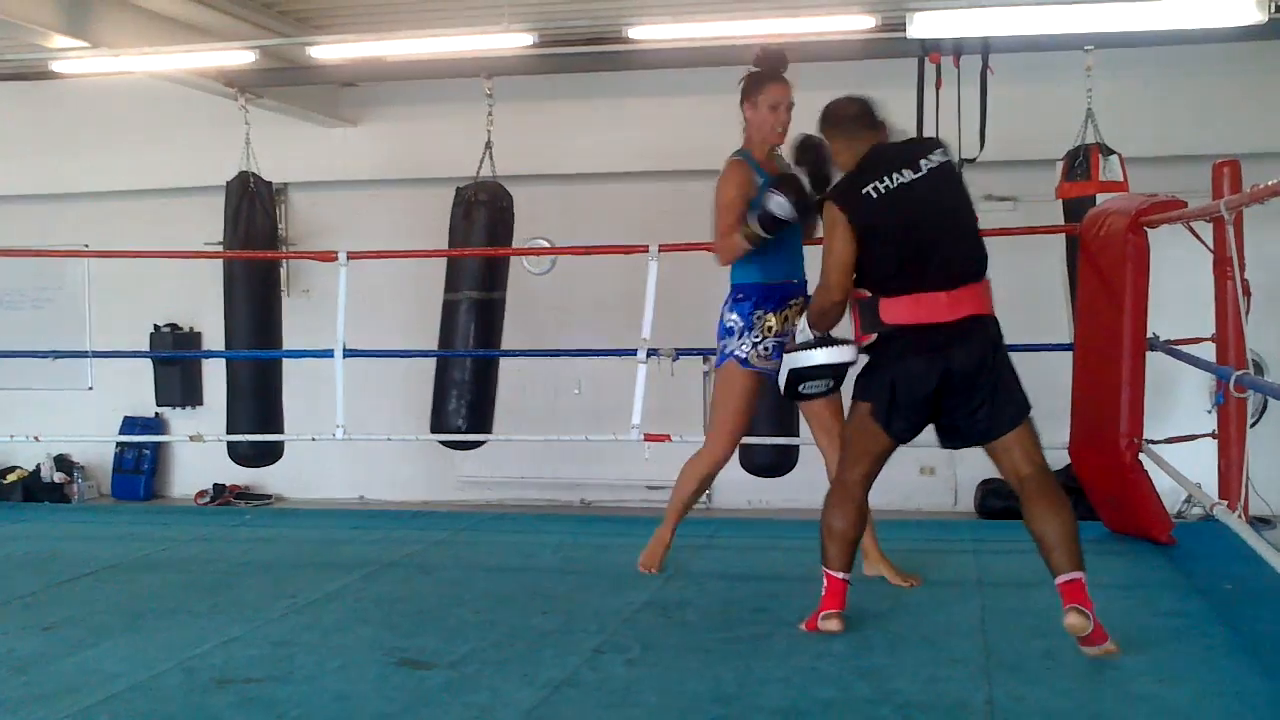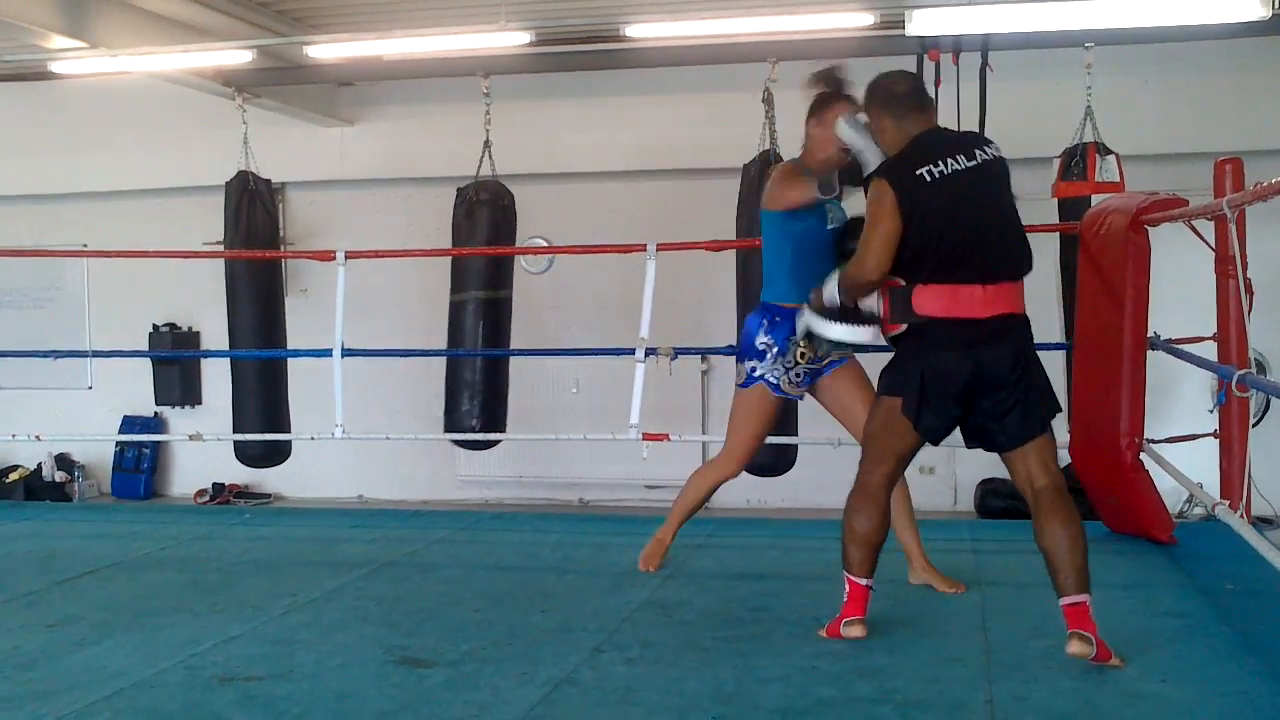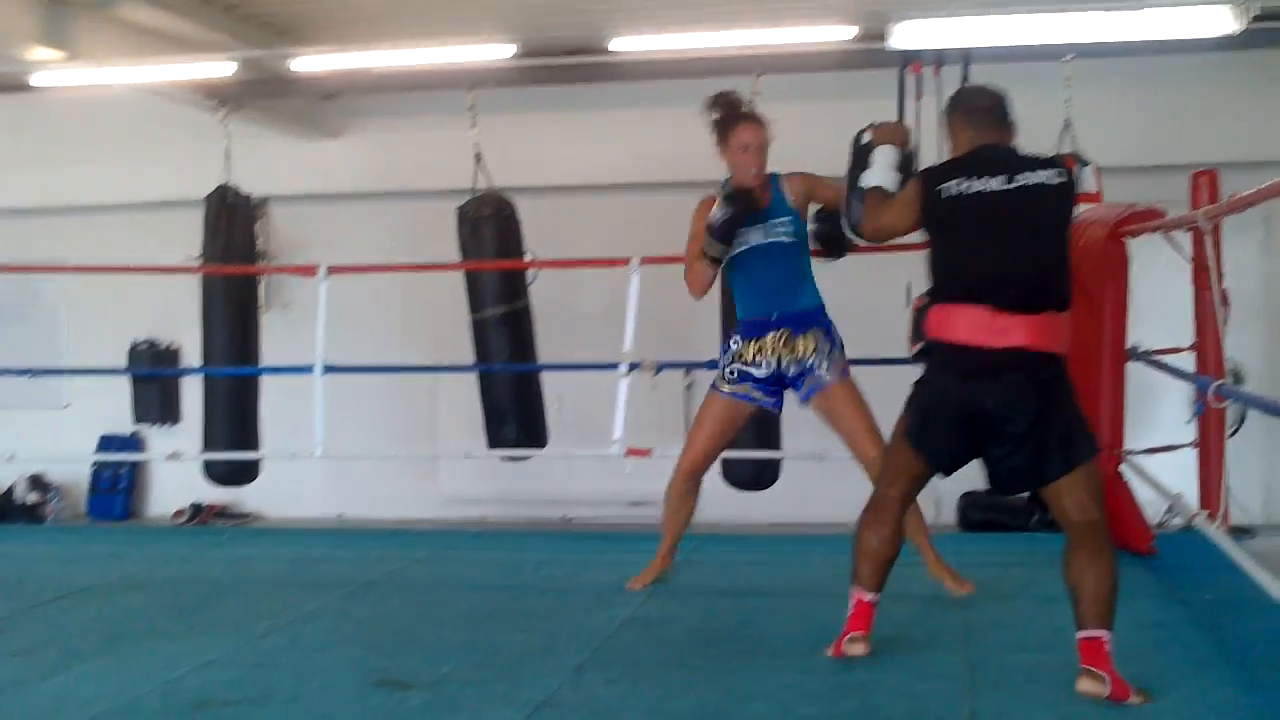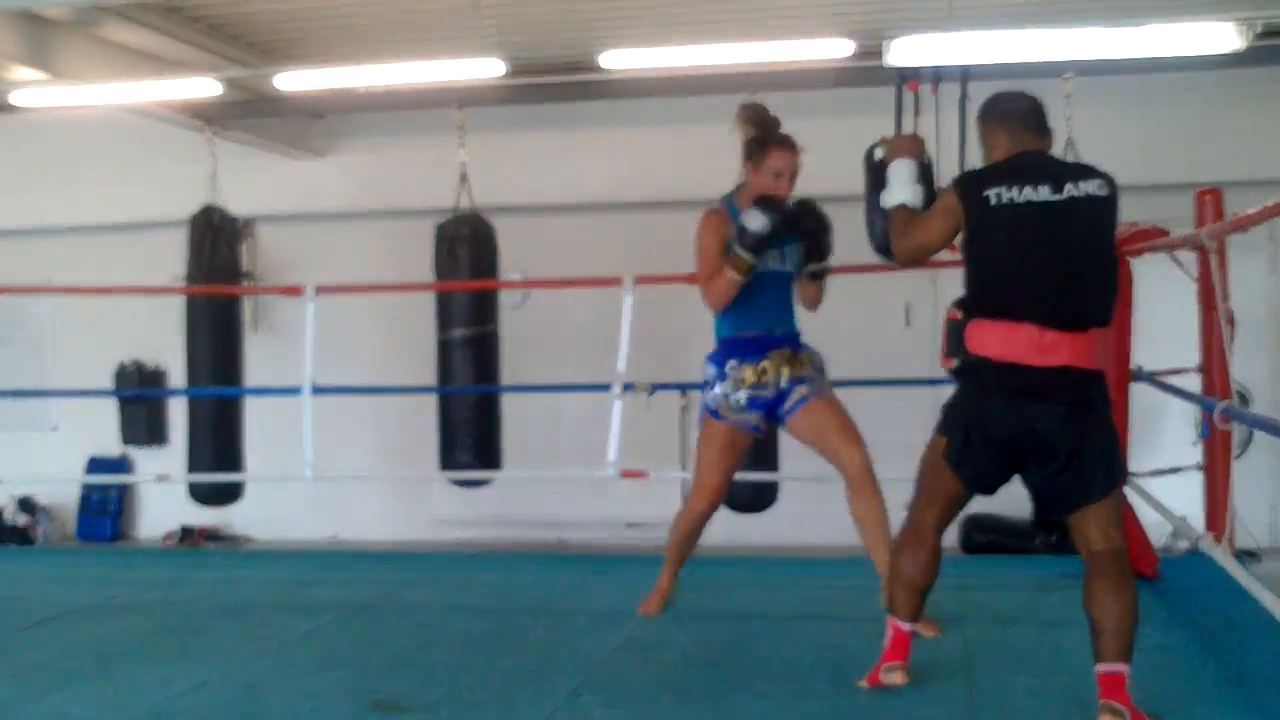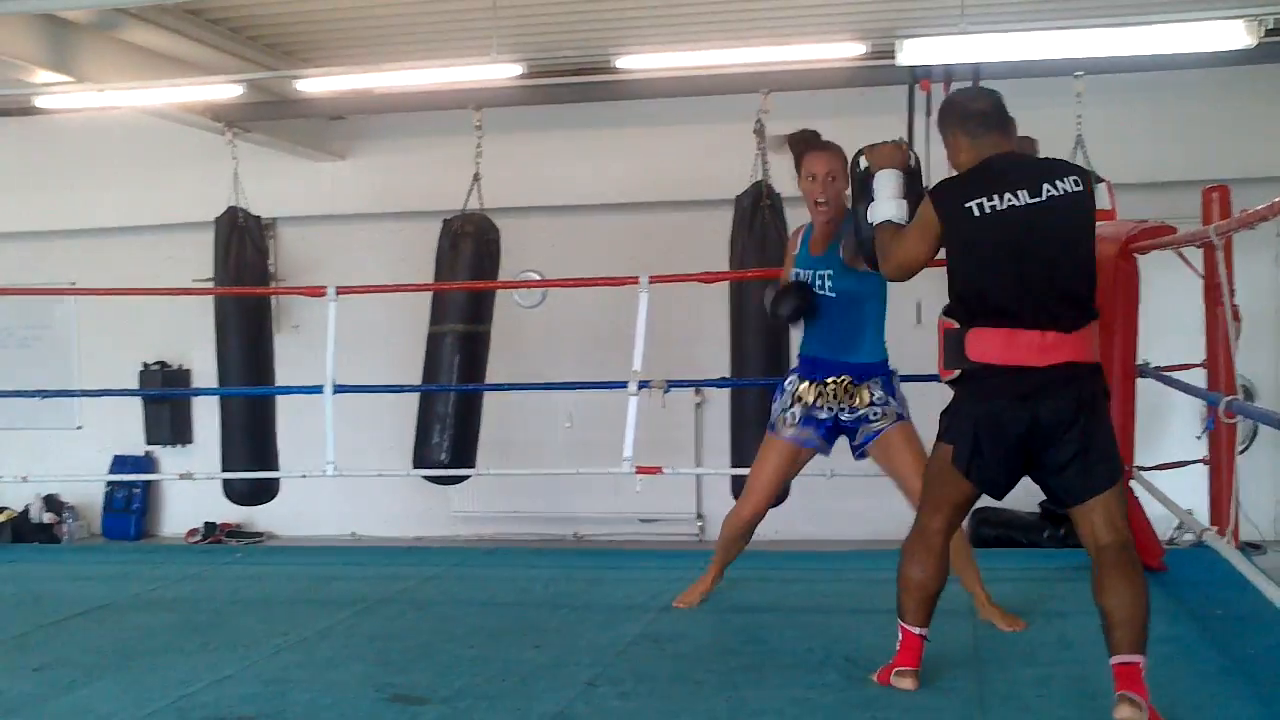
dt=0.7s
person 1, frame 1
left shoulder: (846, 199)
right shoulder: (937, 157)
left elbow: (831, 296)
left wrist: (810, 329)
left hip: (902, 351)
right hip: (974, 342)
left knee: (851, 479)
right knee: (1030, 476)
left ankle: (830, 606)
right ankle: (1078, 605)
person 1, frame 2
left shoulder: (893, 178)
right shoulder: (987, 151)
left elbow: (868, 273)
left wrist: (834, 293)
right wrist: (859, 140)
left hip: (931, 346)
right hip: (1004, 341)
left knee: (874, 479)
right knee: (1045, 486)
left ankle: (852, 612)
right ankle: (1081, 625)
person 1, frame 3
left shoulder: (936, 182)
right shoulder: (1057, 180)
left elbow: (870, 224)
left wrist: (880, 154)
left hip: (953, 371)
right hip: (1033, 374)
left knee: (889, 495)
right knee: (1086, 520)
left ankle: (857, 628)
right ankle: (1095, 663)
person 1, frame 4
left shoulder: (974, 190)
right shoulder: (1100, 188)
left elbow: (905, 245)
left wrist: (902, 169)
left hip: (990, 386)
right hip: (1072, 392)
left knee: (925, 520)
right knee: (1104, 547)
left ankle: (893, 657)
person 1, frame 5
left shoulder: (949, 199)
right shoulder: (1077, 180)
left elbow: (893, 262)
left wrist: (886, 179)
left hip: (990, 389)
right hip: (1072, 387)
left knee: (932, 524)
right knee: (1111, 541)
left ankle: (906, 661)
person 2, frame 1
left shoulder: (781, 164)
right shoulder: (737, 170)
left elbow: (810, 232)
right elbow: (726, 251)
left wrist: (815, 201)
right wrist: (773, 215)
left hip: (797, 309)
right hip: (752, 311)
left knee: (833, 435)
right knee: (722, 445)
left ankle: (872, 555)
right ankle: (663, 536)
person 2, frame 2
left shoulder: (826, 182)
right shoulder: (788, 177)
right elbow: (811, 189)
left hip: (820, 334)
right hip: (777, 332)
right knee: (734, 461)
left ankle: (919, 564)
right ankle: (664, 536)
person 2, frame 3
left shoulder: (794, 188)
right shoulder: (711, 209)
right elbow: (697, 287)
right wrist: (719, 236)
left hip: (810, 342)
right hip: (749, 349)
left knee: (876, 457)
right knee: (691, 462)
left ankle: (935, 565)
right ankle: (662, 558)
person 2, frame 4
left shoulder: (795, 216)
right shoulder: (718, 219)
left elbow: (811, 301)
right elbow: (714, 297)
left wrist: (815, 258)
right wrist: (749, 244)
left hip: (792, 363)
right hip: (736, 368)
left knee: (858, 467)
right knee: (704, 499)
right ankle: (666, 580)
person 2, frame 5
right shoulder: (797, 240)
right wrist: (785, 303)
left hip: (870, 387)
right hip: (808, 385)
right knee: (751, 503)
left ankle: (983, 600)
right ankle: (713, 573)
